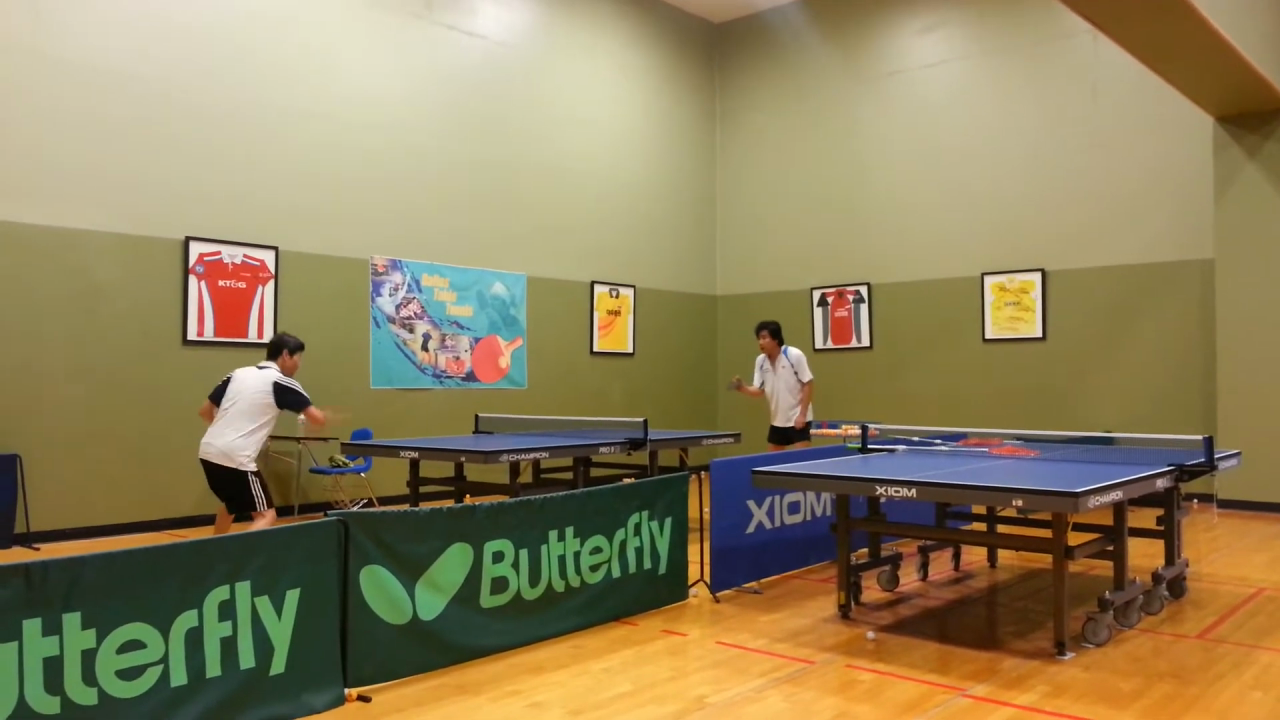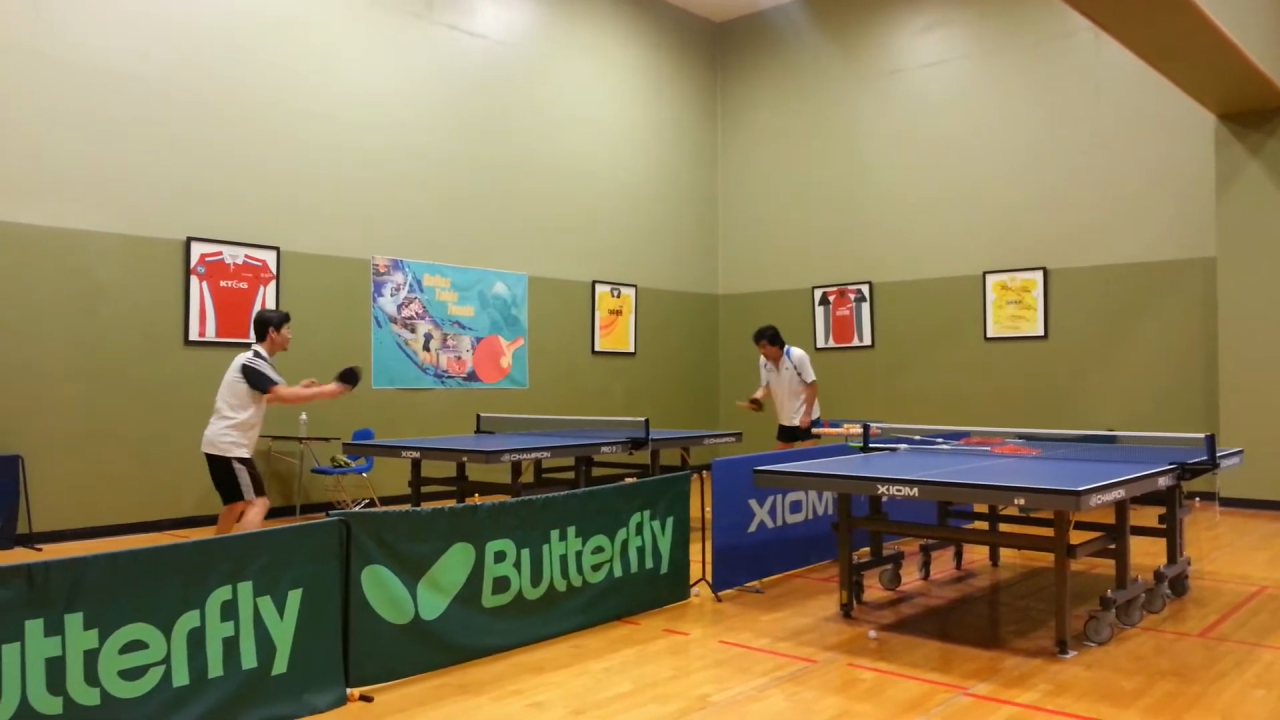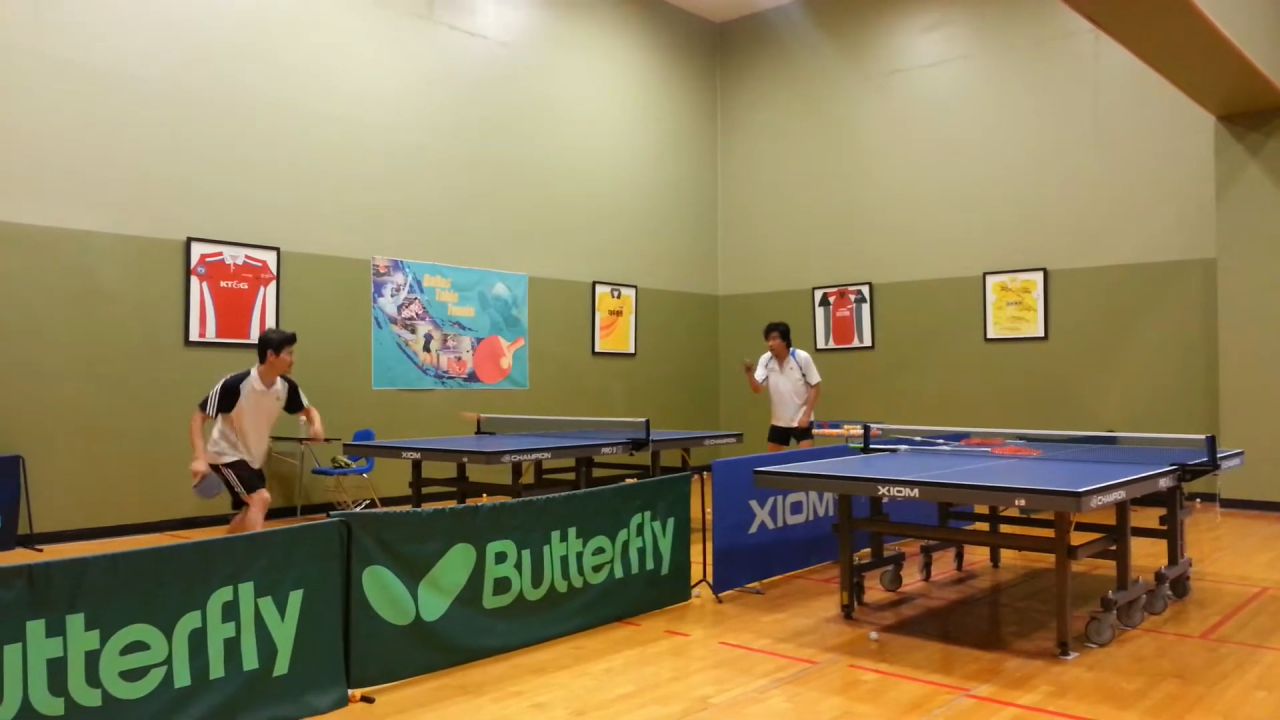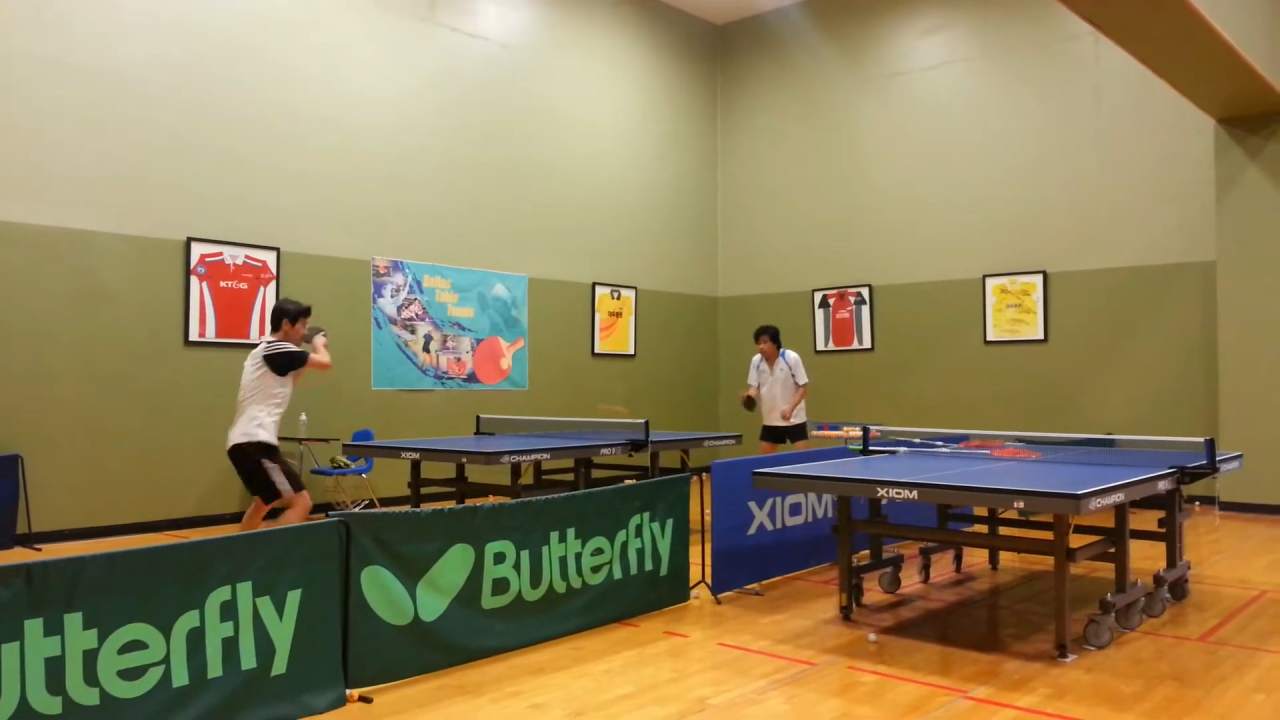
dt=0.4s
person 1, frame 1
left shoulder: (238, 374)
right shoulder: (283, 383)
left elbow: (207, 409)
right elbow: (317, 418)
right wrist: (326, 418)
left hip: (210, 451)
right hip: (235, 458)
left knee: (232, 503)
right knee: (265, 516)
person 1, frame 2
left shoulder: (255, 361)
right shoulder: (253, 363)
right elbow: (282, 395)
left wrist: (298, 389)
right wrist: (323, 389)
left hip: (228, 444)
right hip: (228, 445)
left knee: (237, 502)
right knee: (258, 504)
person 1, frame 3
left shoulder: (287, 386)
right shoulder: (235, 384)
left elbow: (309, 411)
right elbow: (198, 418)
left wrist: (316, 426)
right wrist: (200, 458)
left hip: (253, 459)
right hip: (226, 455)
left knee: (250, 512)
right knee: (260, 500)
person 1, frame 4
left shoulder: (265, 352)
right shoulder: (275, 349)
right elbow: (323, 362)
right wrist: (319, 344)
left hip: (241, 442)
right hip: (254, 441)
left knee: (264, 501)
right knee: (300, 503)
